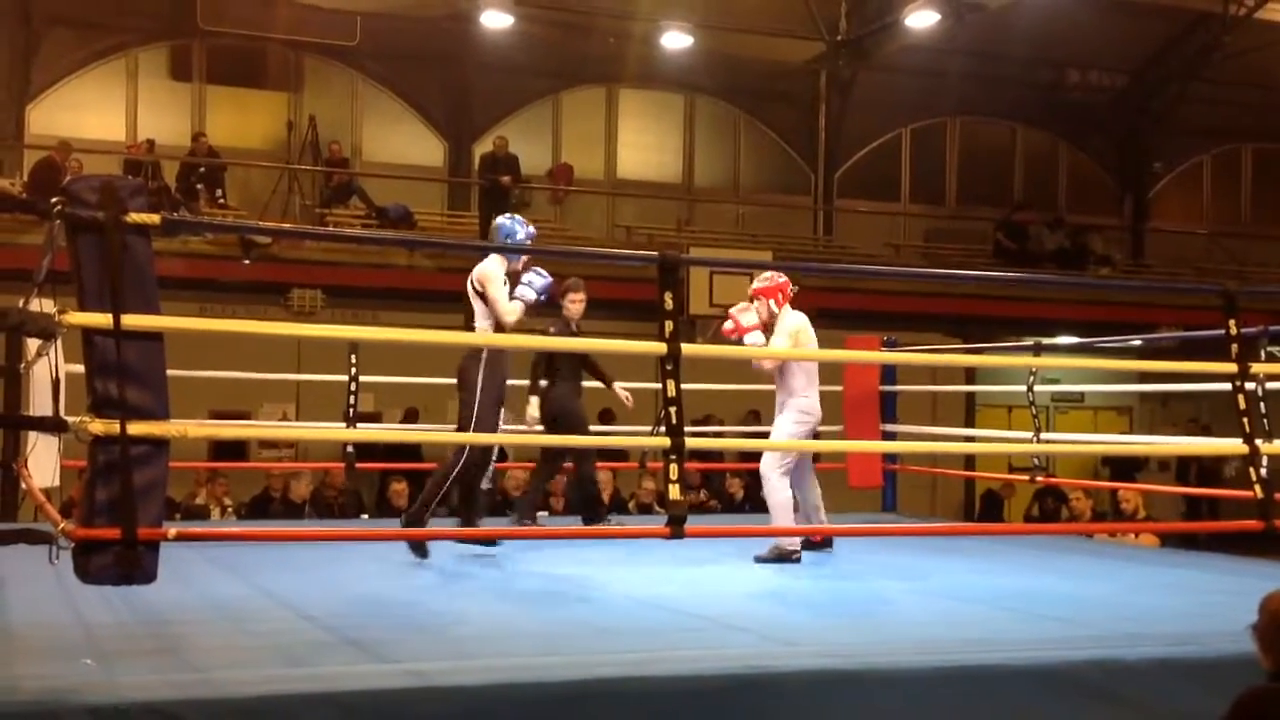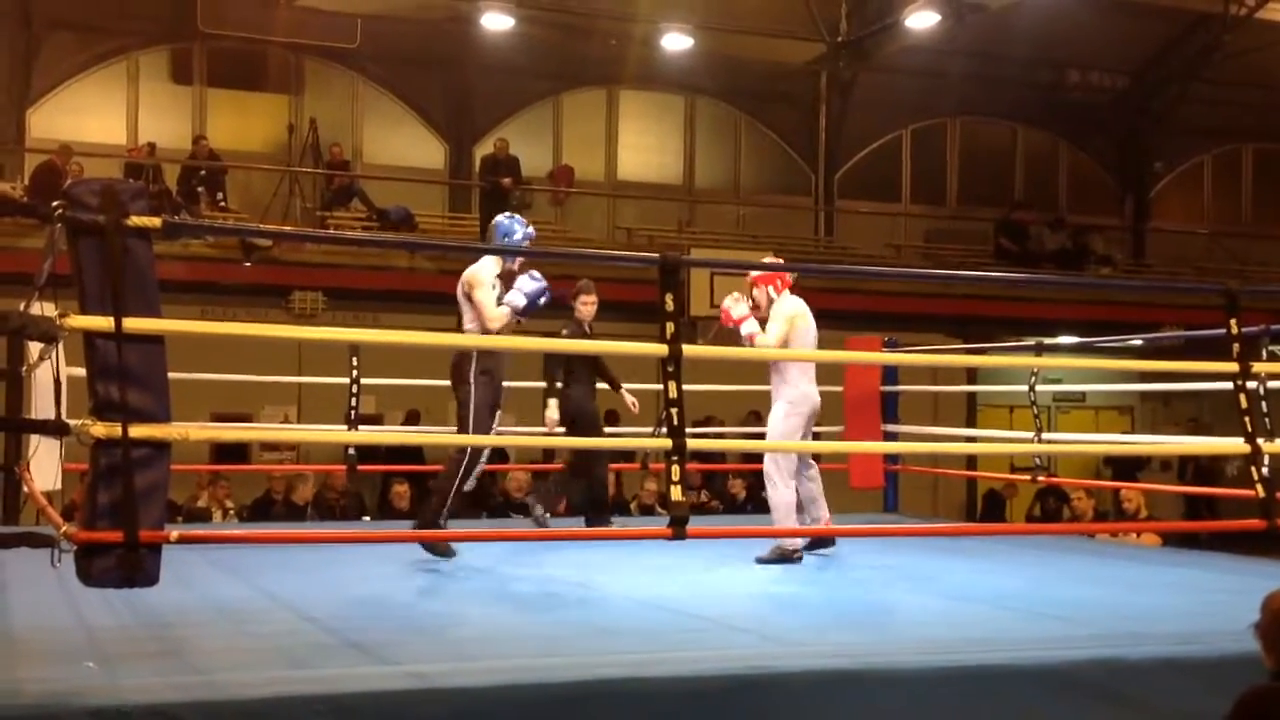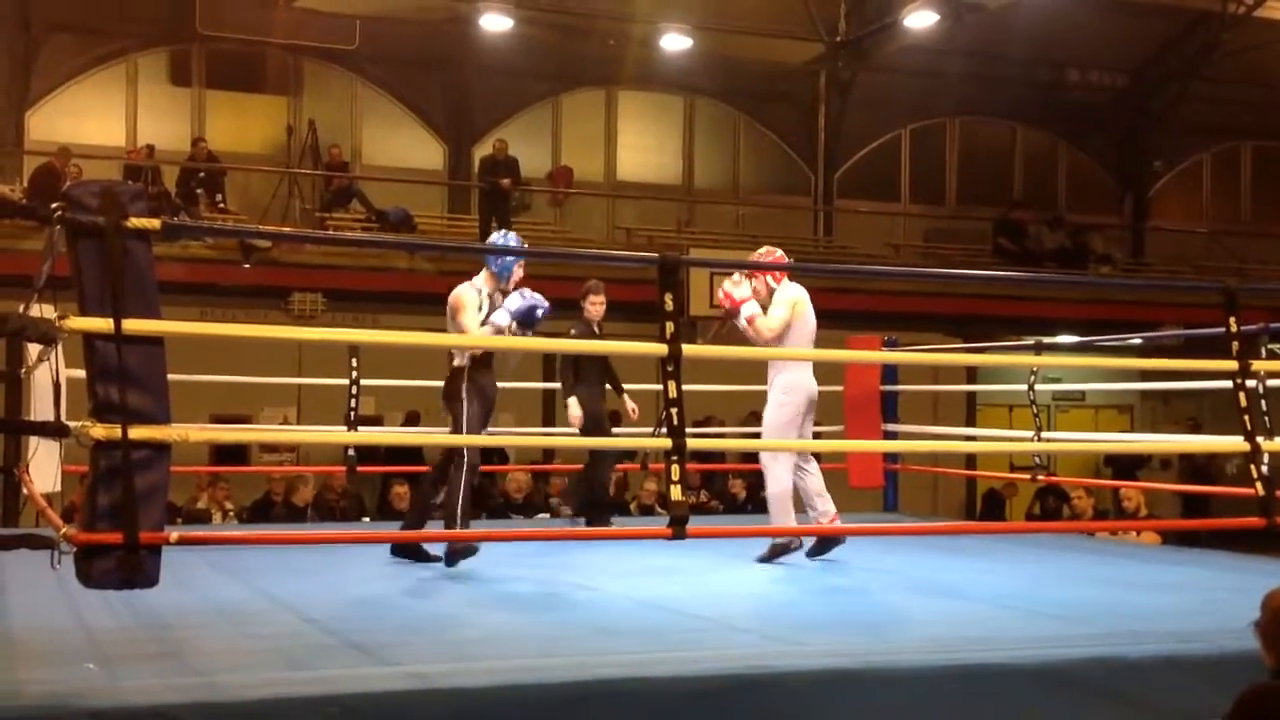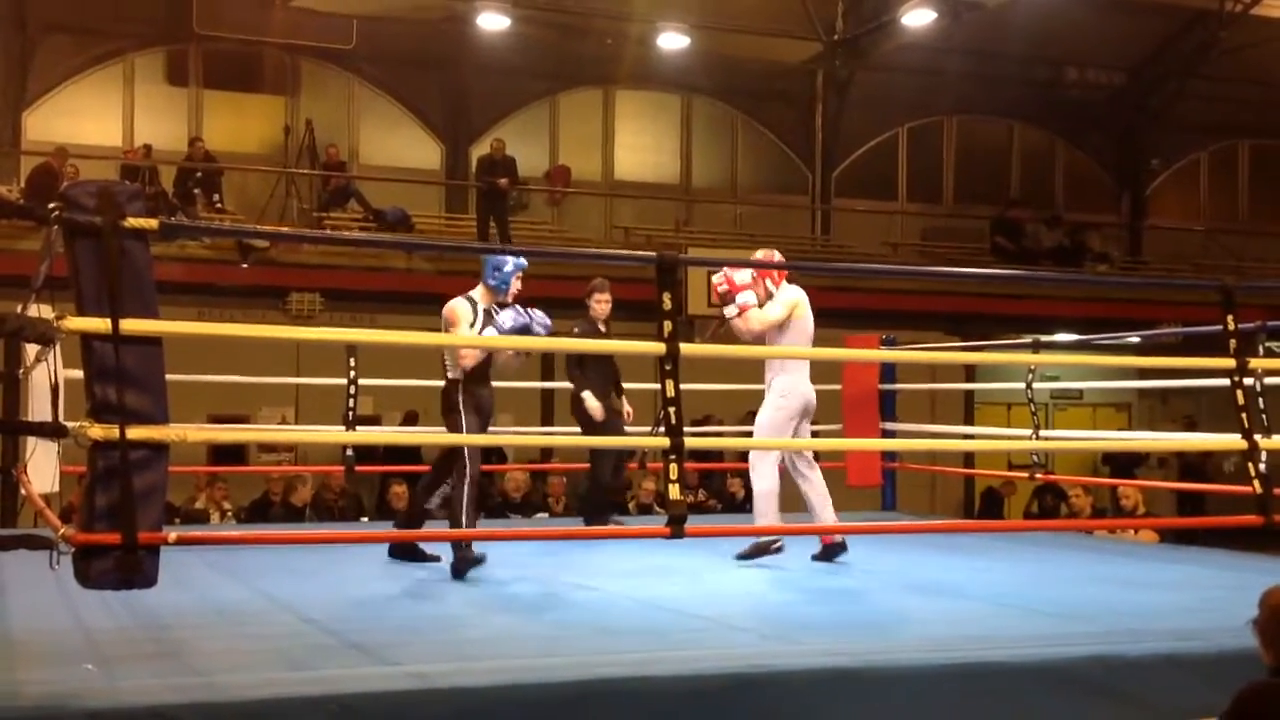
dt=0.1s
person 1, frame 1
left shoulder: (496, 276)
right shoulder: (488, 271)
right elbow: (507, 319)
left wrist: (527, 298)
right wrist: (528, 292)
left hip: (492, 366)
right hip: (480, 366)
left knee: (485, 450)
right knee: (469, 448)
left ankle: (469, 522)
right ankle: (416, 518)
person 1, frame 2
left shoulder: (495, 278)
right shoulder: (478, 274)
right elbow: (492, 323)
left wrist: (524, 304)
right wrist: (520, 295)
left hip: (489, 368)
right hip: (474, 367)
left knee: (477, 451)
right knee: (470, 448)
left ankle: (432, 524)
right ankle: (430, 523)
person 1, frame 3
left shoulder: (497, 297)
right shoulder: (466, 293)
left wrist: (524, 321)
right wrist: (506, 314)
left hip: (485, 385)
right hip: (465, 383)
left knee: (452, 461)
right knee: (467, 458)
left ankle: (407, 539)
right ankle: (455, 539)
person 1, frame 4
left shoulder: (494, 311)
right shoulder: (459, 307)
left elbow: (499, 358)
right elbow: (465, 357)
left wrist: (523, 333)
right wrist: (500, 329)
left hip: (482, 396)
right hip: (461, 396)
left knee: (445, 471)
right knee: (467, 470)
left ankle: (403, 541)
right ankle: (463, 553)
person 2, frame 1
left shoulder: (790, 322)
right shoulder: (787, 323)
left elbow: (769, 363)
right elbow: (763, 366)
left wrist: (750, 331)
right wrist: (743, 335)
left hip: (799, 408)
right hip: (802, 407)
left knee: (773, 470)
right knee: (800, 473)
left ankle: (786, 546)
right ankle: (820, 534)
person 2, frame 2
left shoulder: (787, 307)
right shoulder: (794, 309)
left elbow: (766, 349)
right elbow: (769, 347)
left wrist: (745, 320)
right wrist: (742, 323)
left hip: (792, 397)
right hip: (803, 396)
left knee: (777, 468)
right knee: (802, 465)
left ankle: (789, 545)
right ankle: (821, 529)
person 2, frame 3
left shoulder: (789, 293)
right shoulder: (789, 298)
left elbow: (767, 334)
right elbow: (759, 338)
left wrist: (745, 303)
right wrist: (737, 307)
left hip: (790, 385)
right hip: (801, 386)
left knee: (774, 458)
right knee: (801, 458)
left ankle: (786, 535)
right ankle: (828, 524)
person 2, frame 4
left shoulder: (789, 295)
right shoulder: (787, 301)
left elbow: (755, 325)
right elbow: (747, 331)
left wrist: (742, 290)
right wrist: (728, 299)
left hip: (786, 389)
right hip: (799, 391)
left knee: (762, 458)
right knee: (803, 464)
left ankle: (768, 534)
right ankle: (831, 535)
person 3, frame 1
left shoulder: (574, 328)
right shoulder: (556, 329)
left elbow: (587, 362)
right elbow: (538, 366)
left wrist: (614, 387)
right wrist: (533, 401)
left hip: (565, 398)
right hip: (562, 398)
left knee: (550, 460)
right knee: (584, 456)
left ankle: (526, 512)
right ankle: (594, 516)
person 3, frame 2
left shoulder: (587, 330)
right shoulder: (569, 331)
left elbow: (598, 366)
right elbow: (553, 368)
left wrist: (623, 392)
right wrist: (551, 404)
left hip: (580, 400)
right hip: (578, 400)
left knee: (581, 461)
right knee: (597, 458)
right ankle: (598, 518)
person 3, frame 3
left shoulder: (597, 330)
right shoulder: (578, 331)
right elbow: (565, 370)
left wrist: (624, 397)
right wrist: (571, 401)
left hip: (597, 400)
right hip: (586, 401)
left knee: (602, 458)
right knee: (603, 458)
right ankle: (598, 517)
person 3, frame 4
left shoulder: (606, 328)
right shoulder: (582, 329)
right elbow: (571, 368)
left wrist: (622, 399)
right wrist: (586, 396)
left hip: (605, 399)
right hip: (590, 400)
left knee: (620, 455)
right knee: (603, 457)
left ankle: (599, 511)
right ankle: (596, 516)
